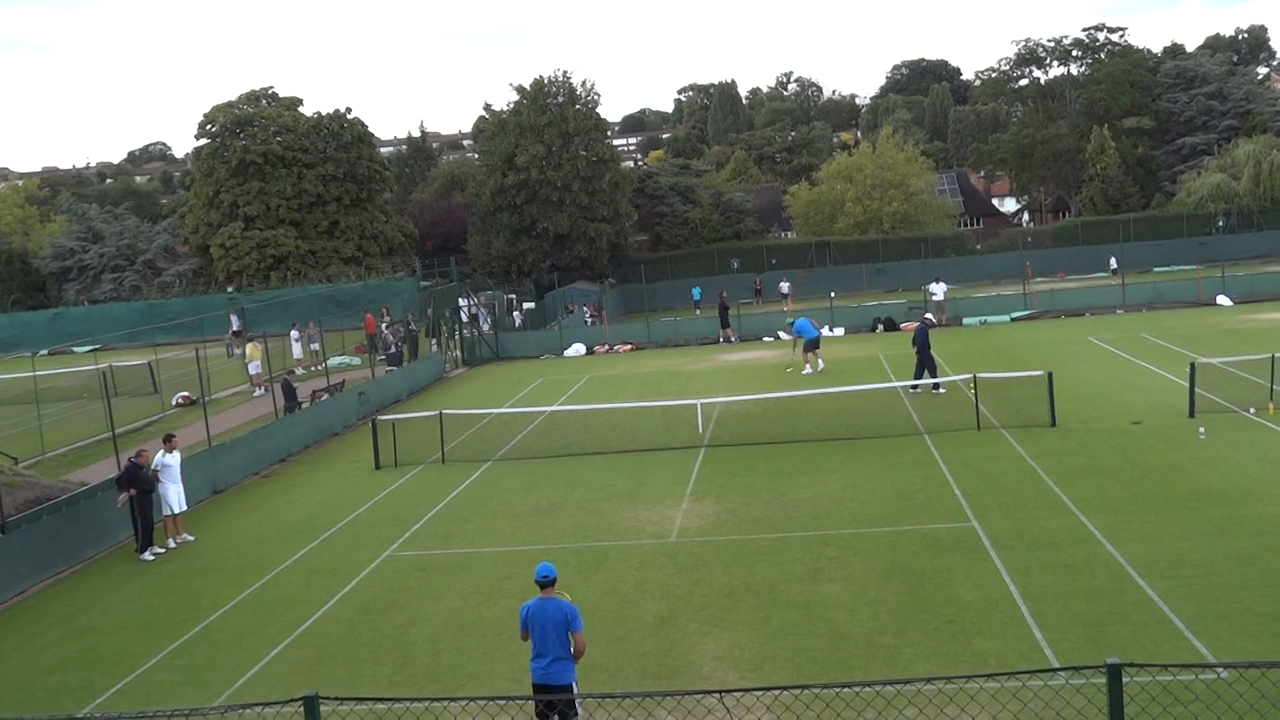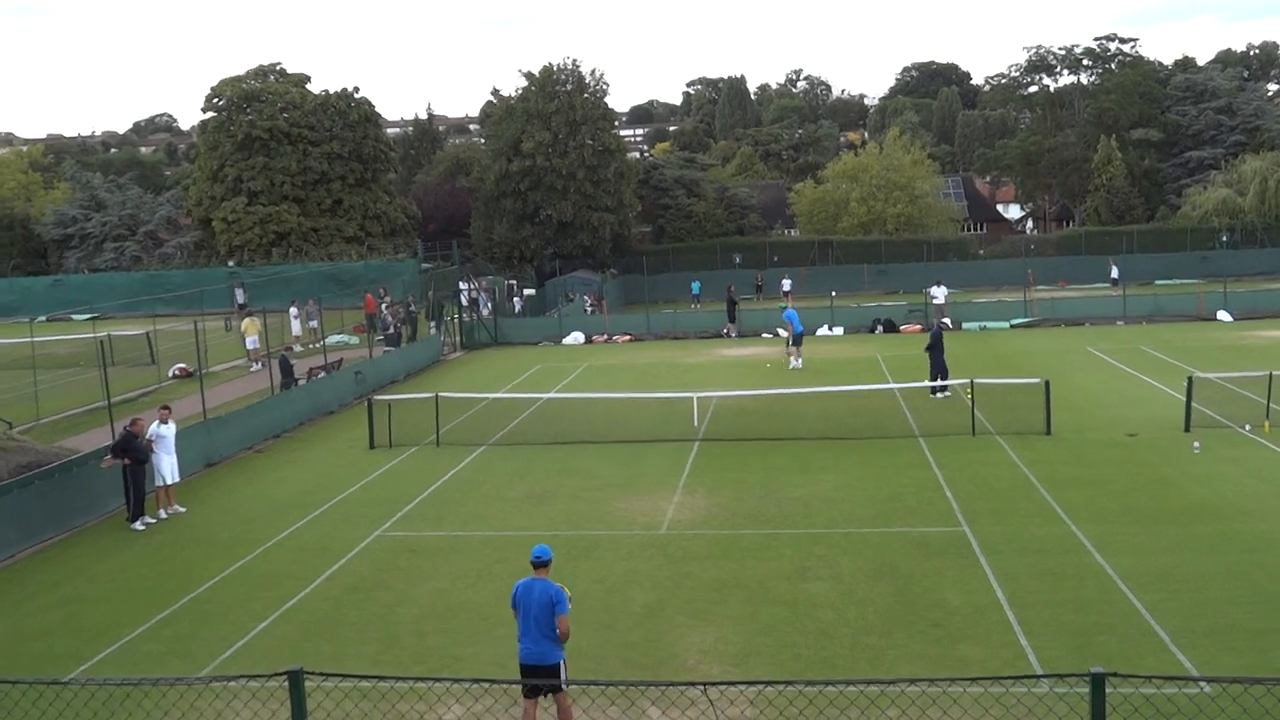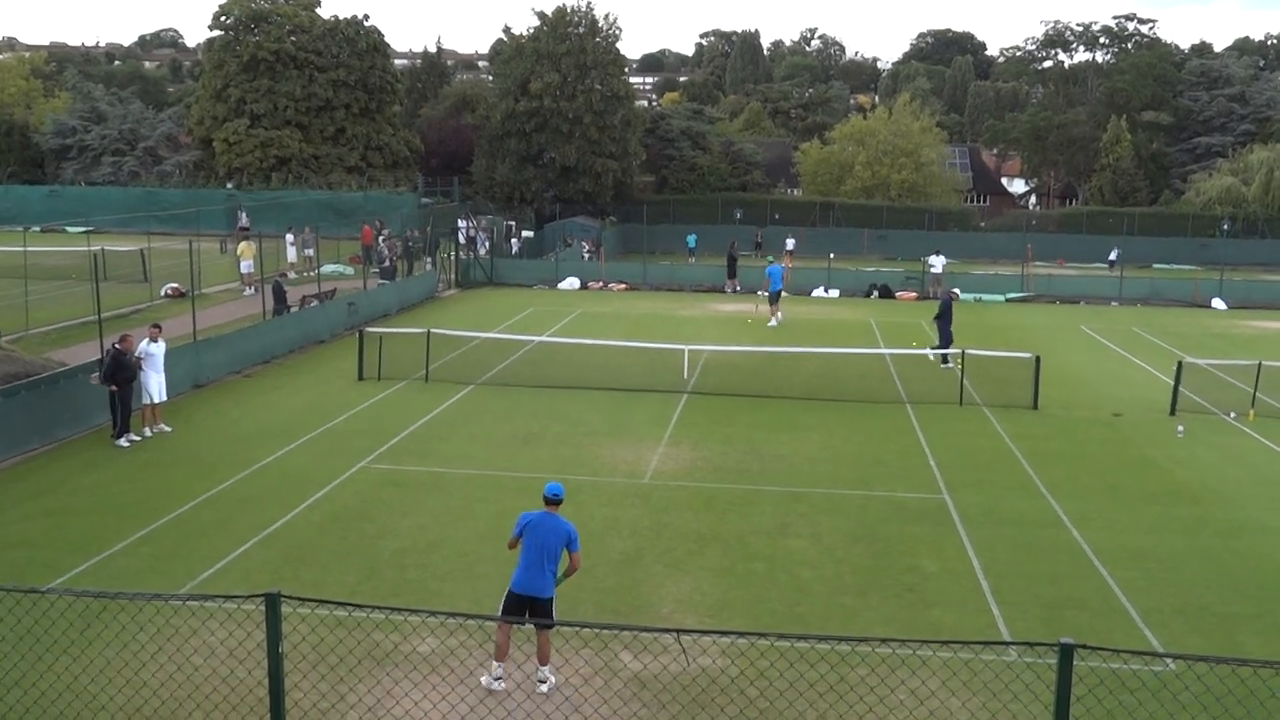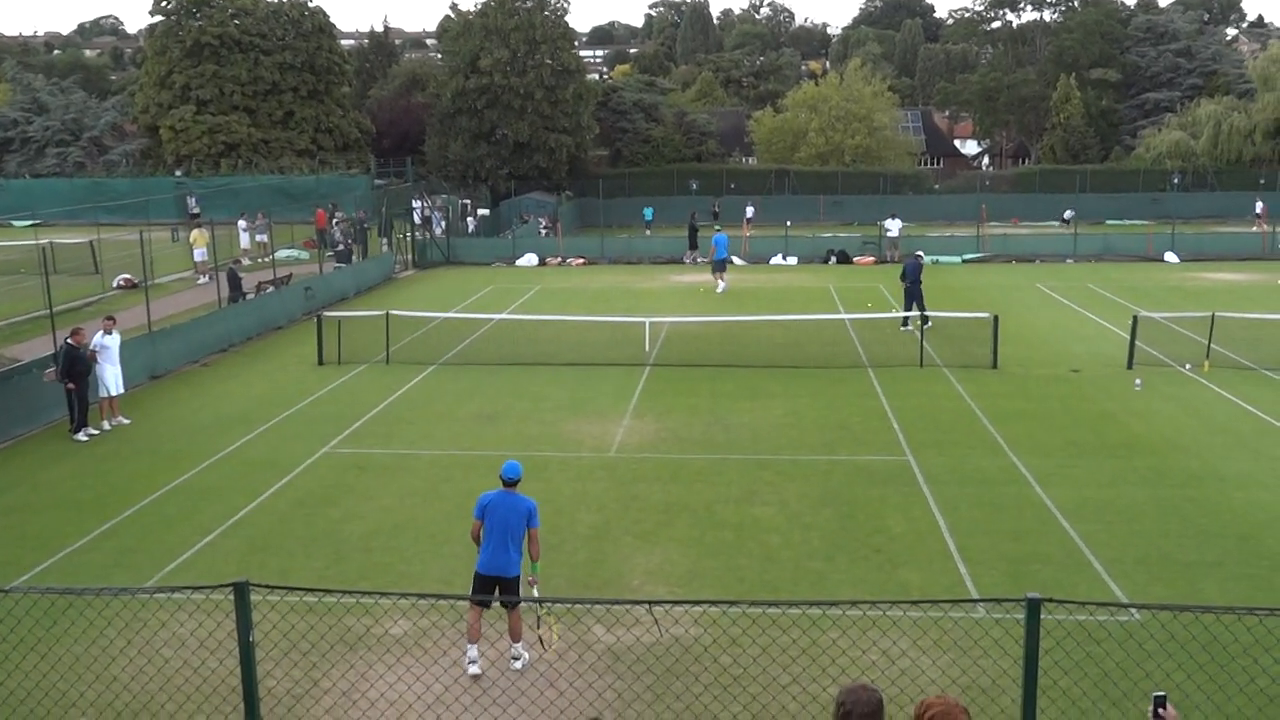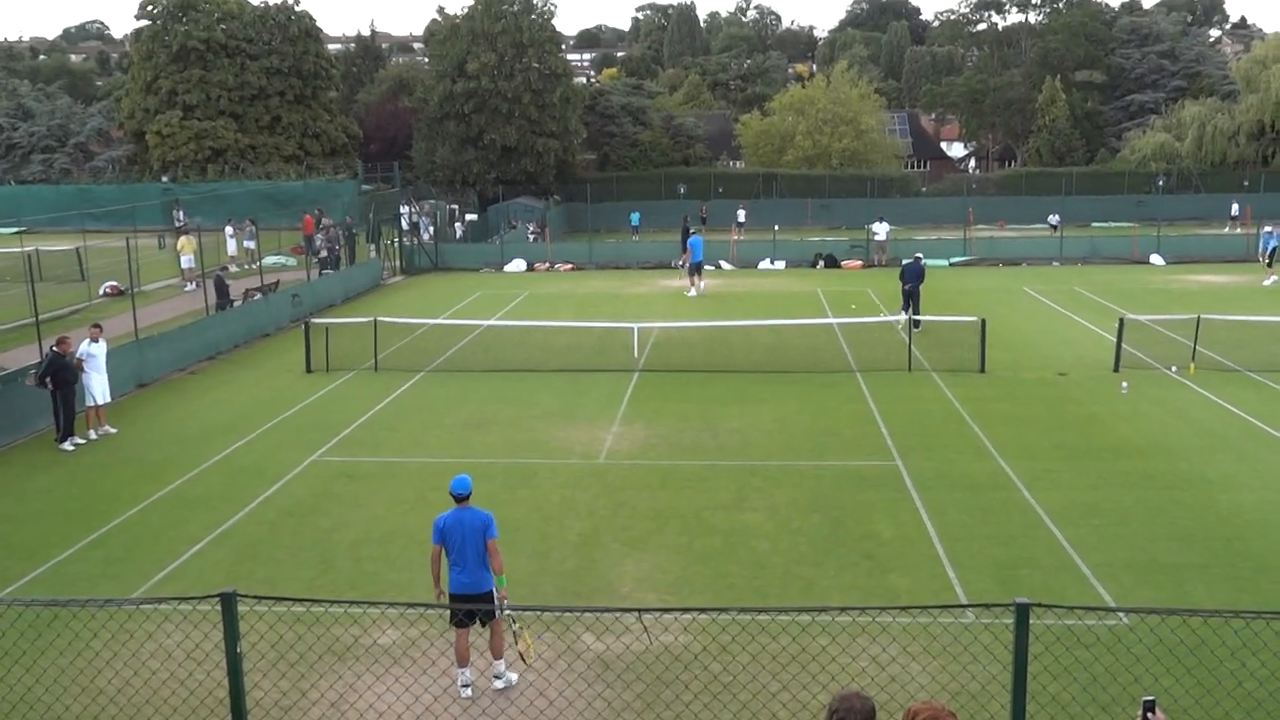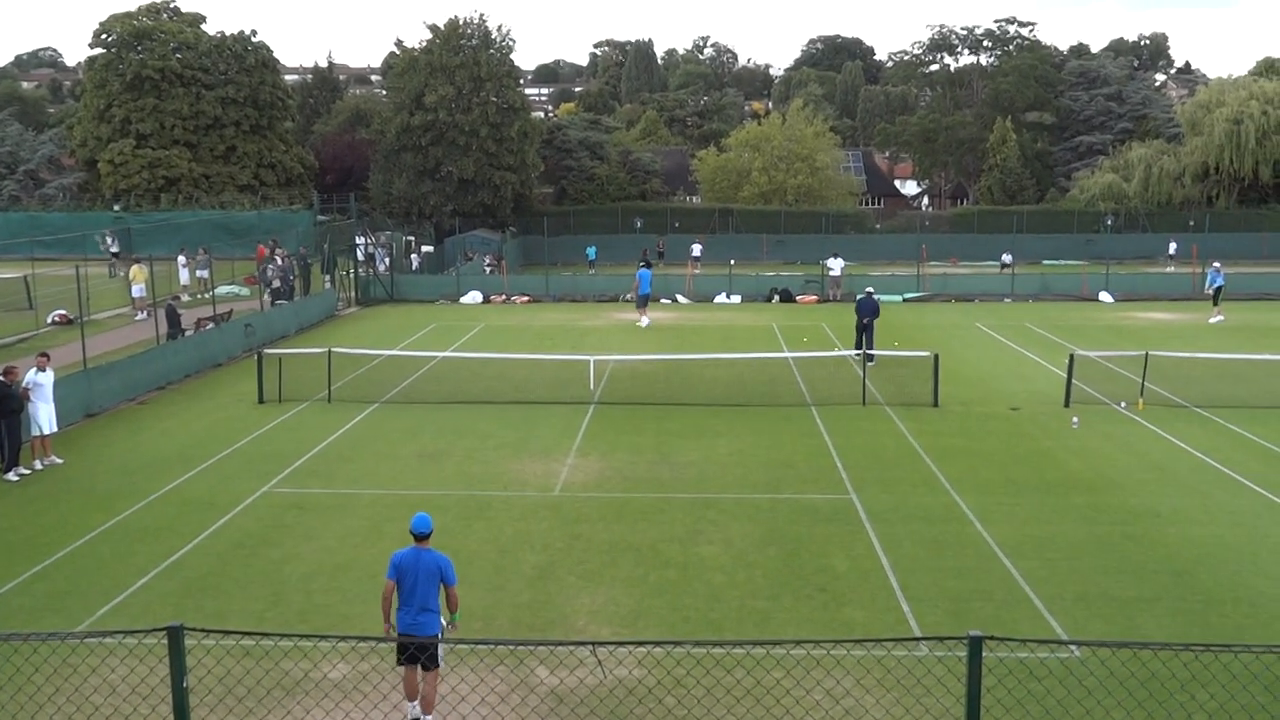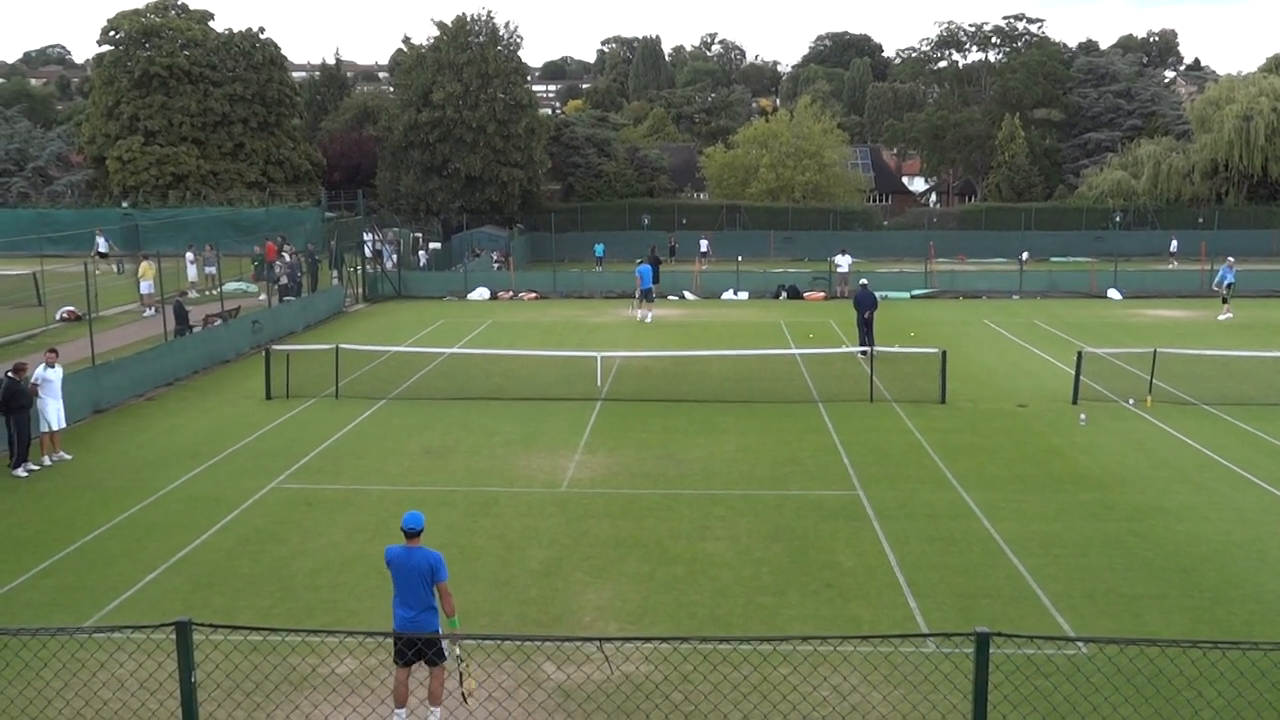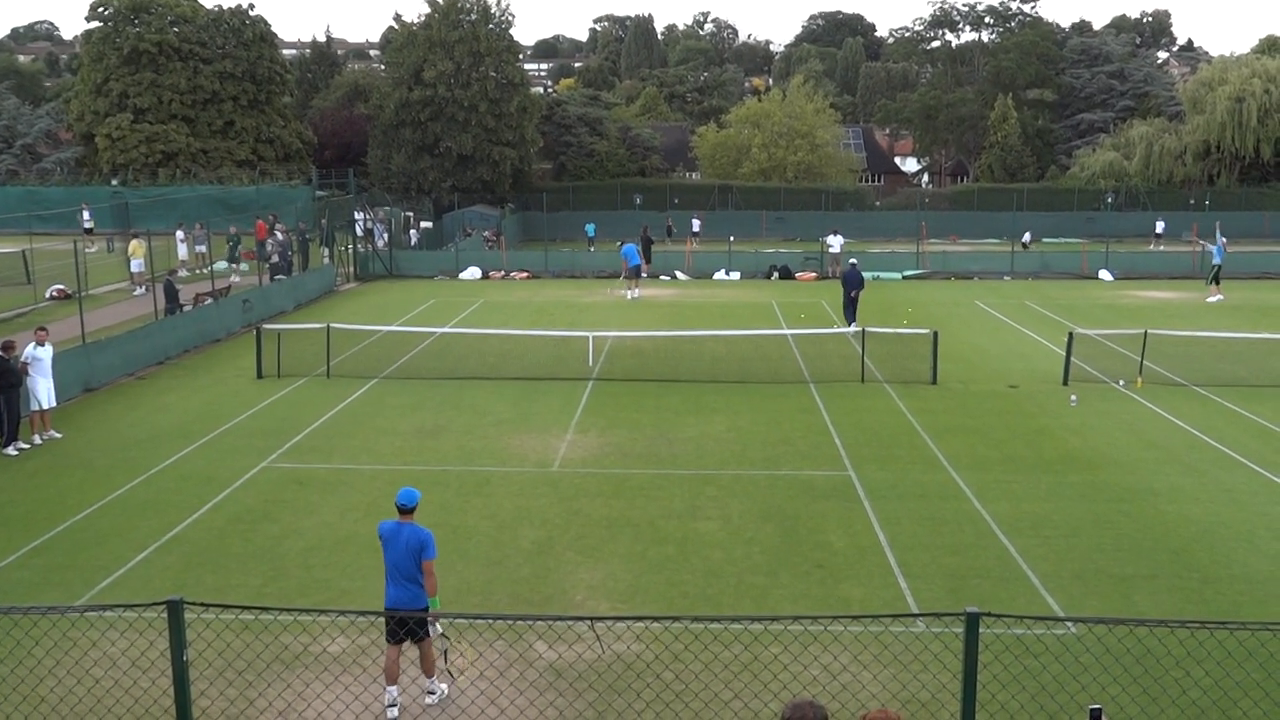
dt=0.5s
person 1, frame 1
left shoulder: (527, 608)
right shoulder: (568, 609)
right elbow: (581, 646)
right wrist: (574, 659)
left hip: (539, 676)
right hip: (564, 676)
person 1, frame 2
left shoulder: (518, 587)
right shoulder: (556, 591)
right elbow: (564, 630)
right wrist: (561, 643)
left hip: (526, 655)
right hip: (551, 656)
left knee: (529, 703)
right knee: (561, 699)
person 1, frame 3
left shoulder: (527, 518)
right shoulder: (568, 529)
left elbow: (511, 545)
right elbow: (576, 564)
right wrist: (560, 579)
left hip: (519, 586)
right hip: (545, 591)
left knee: (503, 628)
right knee: (543, 635)
left ankle: (497, 676)
right ankle: (543, 679)
person 1, frame 4
left shoulder: (485, 499)
right shoulder: (529, 505)
left elbow: (474, 532)
right elbow: (533, 540)
right wrist: (534, 569)
left hip: (485, 567)
right hip: (511, 569)
left knee: (475, 610)
right knee: (513, 612)
left ankle: (472, 659)
right ankle: (517, 656)
person 1, frame 5
left shoulder: (441, 521)
right shoulder: (485, 518)
left elbow: (435, 557)
right elbow: (493, 553)
left wrist: (437, 586)
right wrist: (501, 584)
left hip: (457, 588)
right hip: (483, 585)
left knee: (461, 634)
right knee: (496, 627)
left ankle: (464, 682)
right ankle: (500, 675)
person 1, frame 6
left shoulder: (398, 558)
right shoulder: (442, 561)
left elbow: (387, 594)
right elbow: (451, 596)
left wrist: (386, 621)
right wrist: (453, 618)
left hip: (404, 626)
right hip: (429, 628)
left knee: (410, 670)
right knee: (430, 676)
person 1, frame 7
left shoulder: (390, 554)
right shoulder: (434, 558)
right elbow: (444, 594)
right wrist: (453, 625)
left hip: (402, 626)
right hip: (428, 626)
left knee: (401, 673)
right knee: (437, 672)
person 1, frame 8
left shoulder: (383, 529)
right shoulder: (424, 535)
right elbow: (428, 573)
right wrist: (434, 606)
left hip: (392, 602)
right hip: (418, 602)
left knee: (393, 650)
right knee: (425, 647)
left ankle: (391, 701)
right ankle: (432, 691)
